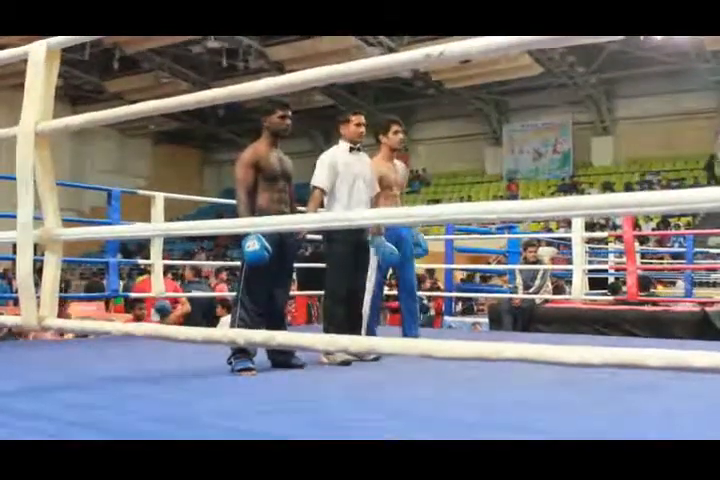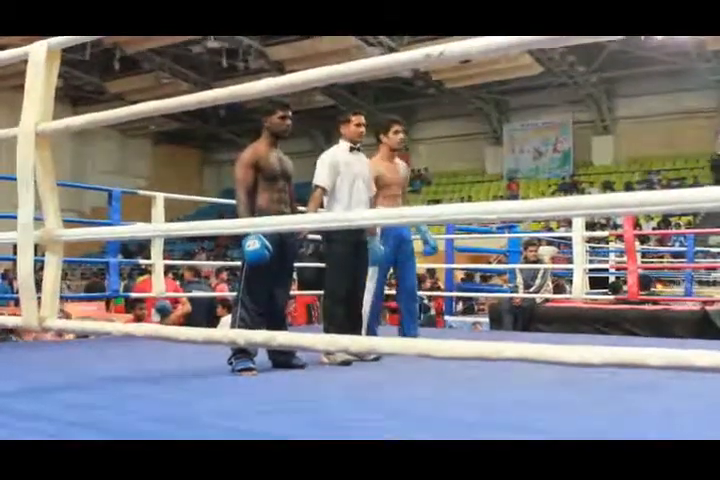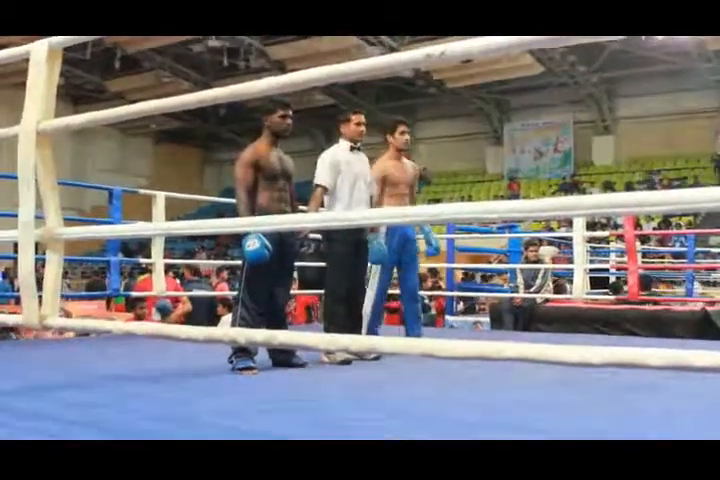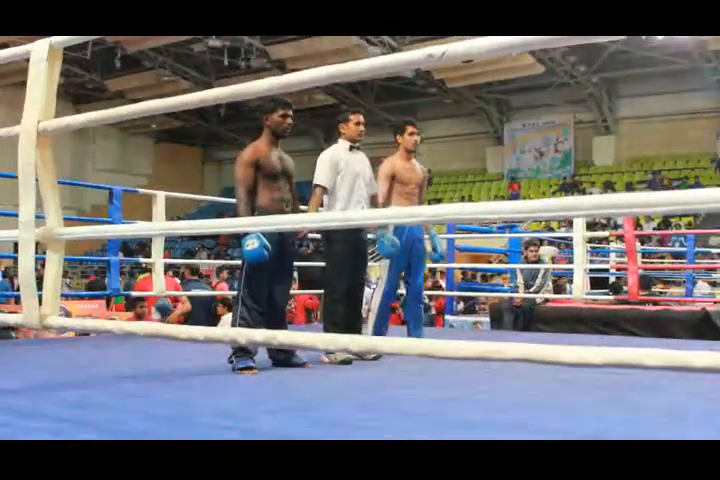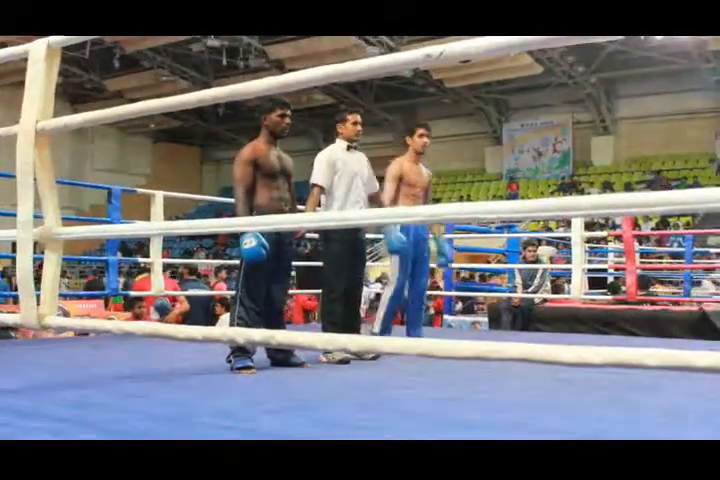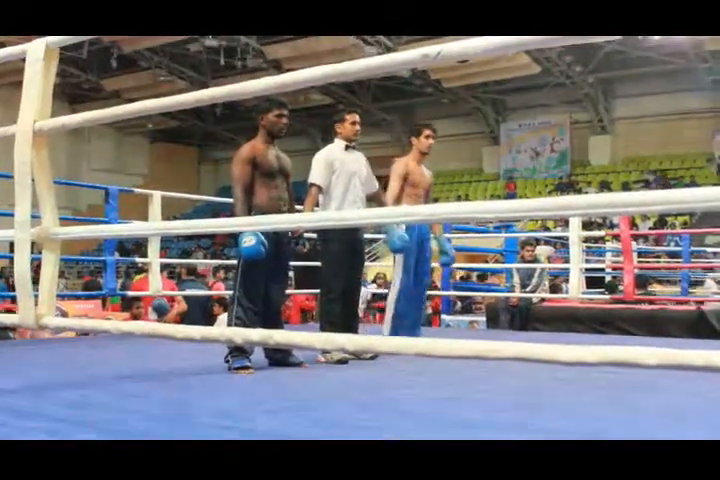
dt=0.2s
person 1, frame 1
left shoulder: (286, 160)
right shoulder: (252, 154)
right elbow: (243, 195)
left wrist: (298, 230)
right wrist: (249, 230)
left hip: (286, 230)
right hip: (263, 229)
left knee: (279, 296)
right knee: (252, 295)
left ankle: (280, 351)
right ankle: (241, 355)
person 1, frame 2
left shoulder: (286, 160)
right shoulder: (251, 155)
right elbow: (243, 195)
left wrist: (298, 230)
right wrist: (249, 230)
left hip: (285, 230)
right hip: (262, 229)
left knee: (280, 296)
right knee: (252, 295)
left ankle: (281, 351)
right ankle: (241, 355)
person 1, frame 3
left shoulder: (287, 160)
right shoulder: (251, 154)
right elbow: (243, 194)
right wrist: (248, 230)
left hip: (286, 229)
left knee: (280, 295)
right knee: (252, 294)
left ankle: (281, 351)
right ankle: (242, 353)
person 1, frame 4
left shoulder: (287, 159)
right shoulder: (251, 153)
right elbow: (242, 194)
right wrist: (248, 230)
left hip: (286, 229)
left knee: (279, 295)
right knee: (252, 294)
left ankle: (281, 351)
right ankle: (242, 353)
person 1, frame 5
left shoulder: (286, 158)
right shoulder: (250, 152)
right elbow: (241, 193)
right wrist: (246, 229)
left hip: (284, 229)
left knee: (277, 294)
right knee: (250, 293)
left ankle: (279, 350)
right ankle: (240, 353)
person 1, frame 6
left shoulder: (284, 158)
right shoulder: (248, 151)
right elbow: (239, 191)
left hip: (282, 229)
left knee: (275, 294)
right knee: (248, 293)
left ankle: (277, 350)
right ankle: (238, 353)
person 2, frame 1
left shoulder: (365, 160)
right shoulder: (332, 156)
right elbow: (318, 191)
left wrist: (378, 231)
left hip: (361, 230)
right hip: (339, 229)
left knee: (357, 288)
right knee: (337, 287)
person 2, frame 2
left shoulder: (364, 160)
right shoulder: (332, 156)
right elbow: (319, 191)
left wrist: (373, 232)
left hip: (360, 231)
right hip: (339, 229)
left knee: (357, 288)
right knee: (336, 288)
person 2, frame 3
left shoulder: (363, 158)
right shoulder: (332, 155)
right elbow: (320, 190)
left hip: (360, 229)
right hip: (339, 228)
left knee: (357, 288)
right knee: (337, 287)
person 2, frame 4
left shoulder: (363, 158)
right shoulder: (331, 155)
left elbow: (371, 194)
right elbow: (319, 190)
left hip: (359, 229)
right hip: (338, 228)
left knee: (356, 287)
right knee: (336, 287)
person 2, frame 5
left shoulder: (362, 158)
right shoulder: (329, 155)
left elbow: (373, 192)
right elbow: (317, 190)
left hip: (358, 229)
right hip: (336, 228)
left knee: (354, 287)
right knee: (334, 287)
person 2, frame 6
left shoulder: (361, 159)
right shoulder: (327, 155)
left elbow: (373, 191)
right elbow: (315, 189)
left hip: (356, 228)
right hip: (334, 227)
left knee: (352, 287)
right knee: (333, 287)
person 3, frame 1
left shoulder: (402, 168)
right shoulder: (374, 167)
left wrist: (414, 231)
right wrist: (378, 238)
left hip: (401, 228)
right hip: (381, 230)
left knee: (409, 284)
right knee: (374, 285)
left ankle: (411, 335)
right ankle: (367, 336)
person 3, frame 2
left shoulder: (404, 168)
right shoulder: (374, 167)
left wrist: (422, 229)
left hip: (403, 228)
right hip: (383, 229)
left knee: (408, 284)
right knee: (375, 285)
left ankle: (410, 335)
right ankle: (367, 336)
person 3, frame 3
left shoulder: (413, 168)
right shoulder: (381, 167)
right elbow: (372, 203)
left wrist: (426, 230)
right wrist: (374, 236)
left hip: (408, 228)
right hip: (388, 227)
left knee: (411, 285)
right knee: (379, 284)
left ankle: (414, 335)
right ankle: (368, 335)
person 3, frame 4
left shoulder: (421, 171)
right shoulder: (389, 165)
right elbow: (379, 200)
left wrist: (432, 234)
right wrist: (382, 232)
left hip: (416, 227)
right hip: (397, 225)
left knee: (417, 285)
right knee: (388, 284)
left ankle: (415, 335)
right ankle: (374, 335)
person 3, frame 5
left shoulder: (427, 174)
right shoulder: (398, 166)
right elbow: (386, 199)
left wrist: (438, 239)
right wrist: (389, 228)
left hip: (421, 228)
right hip: (402, 225)
left knee: (419, 285)
right knee: (398, 281)
left ankle: (414, 335)
right ankle: (379, 332)
person 3, frame 6
left shoulder: (428, 174)
right shoulder: (402, 165)
right elbow: (390, 198)
left wrist: (441, 239)
right wrist: (391, 226)
left hip: (423, 227)
right hip: (405, 224)
left knee: (421, 284)
right knee: (403, 281)
left ankle: (412, 334)
right ankle: (391, 334)
